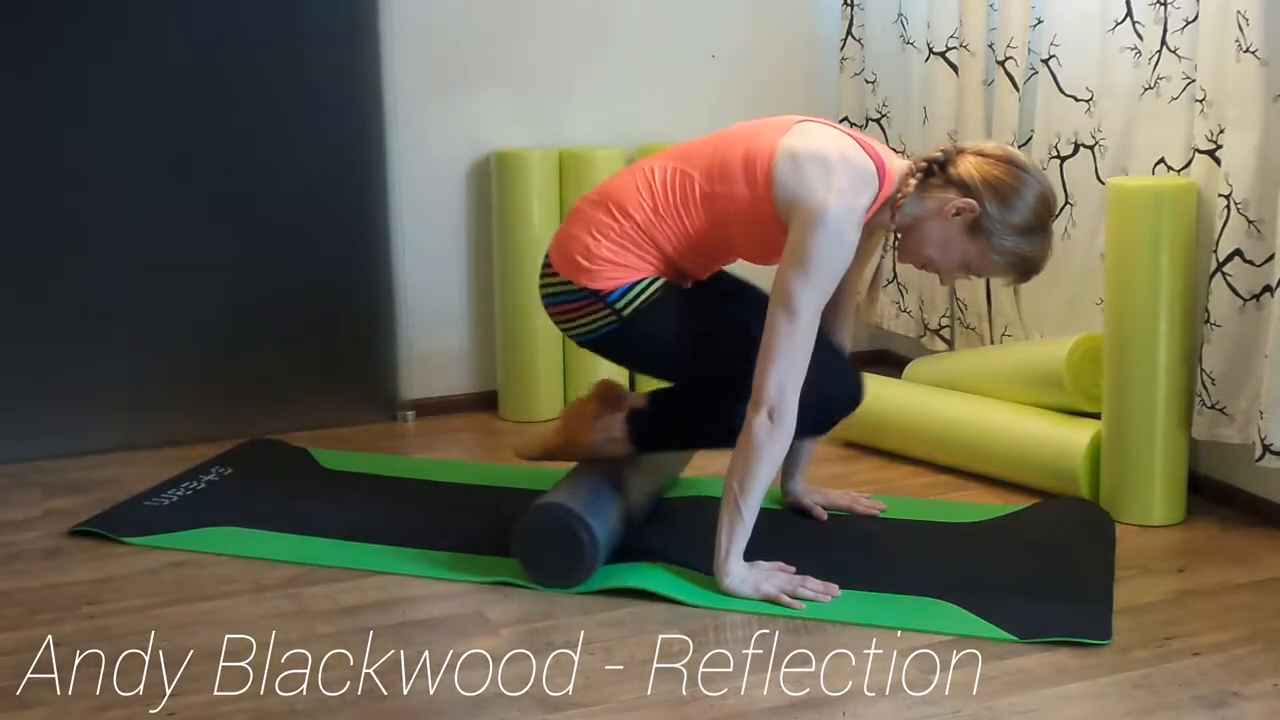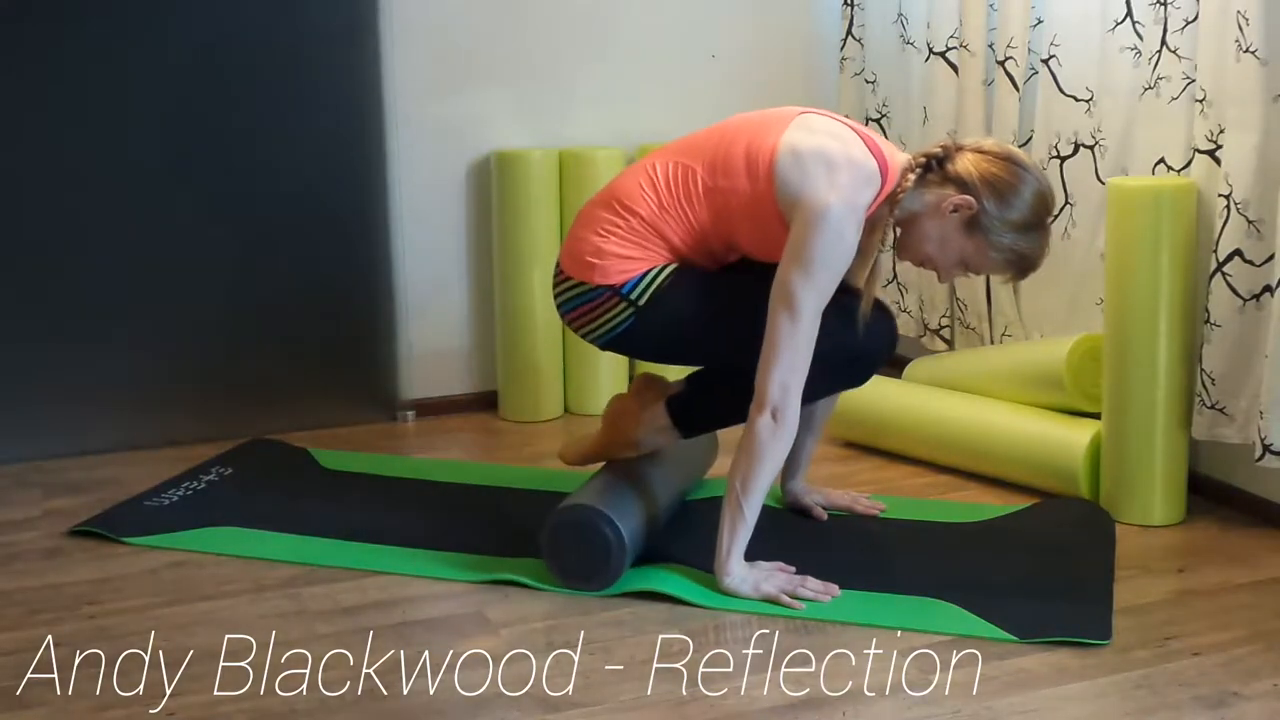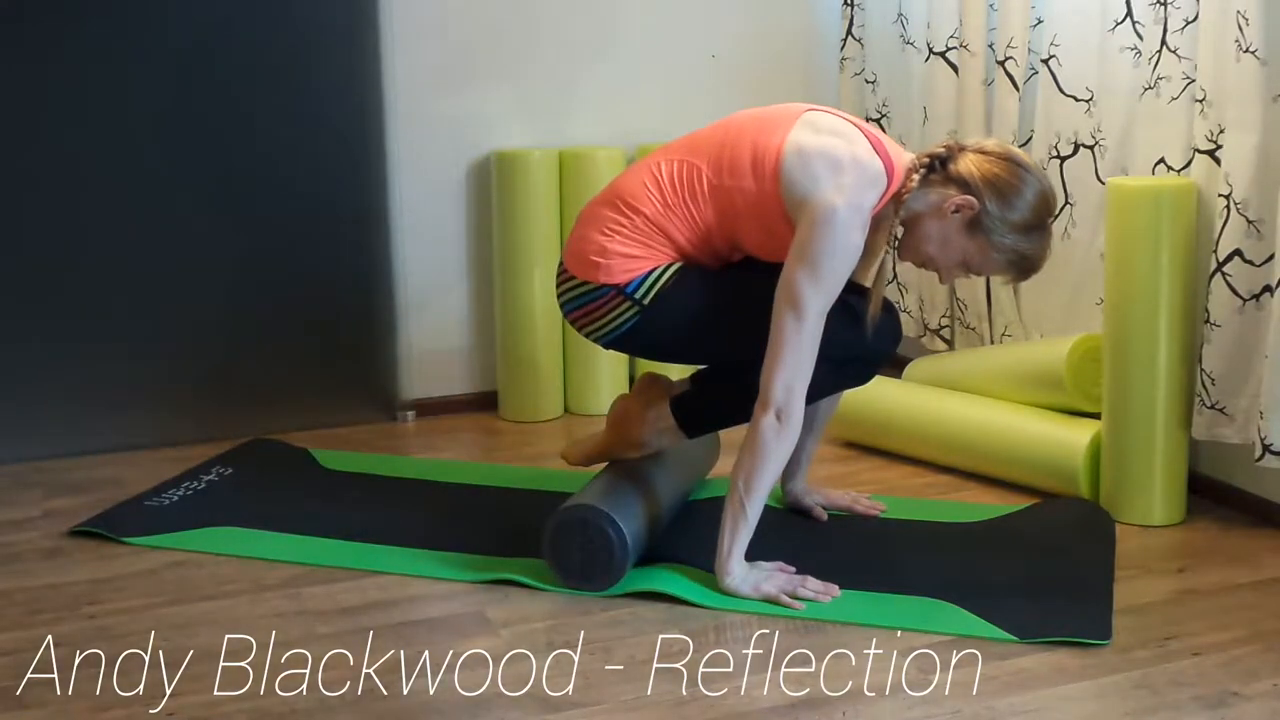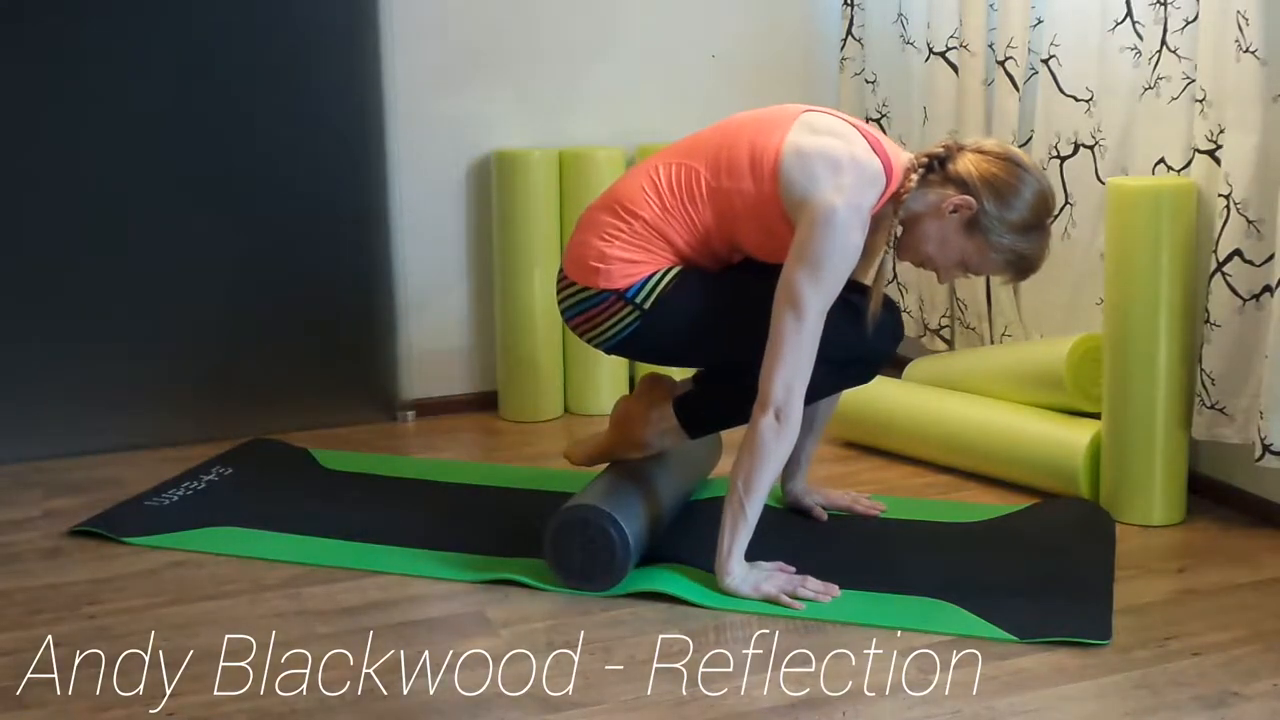
dt=0.2s
person 1, frame 1
left shoulder: (882, 186)
right shoulder: (838, 203)
left elbow: (832, 341)
right elbow: (772, 403)
left wrist: (793, 481)
right wrist: (729, 565)
left hip: (656, 259)
right hip: (600, 273)
left knee: (823, 374)
right knee: (828, 389)
left ankle: (624, 414)
right ankle: (612, 428)
person 1, frame 2
left shoulder: (883, 178)
right shoulder: (840, 200)
left elbow: (815, 358)
right elbow: (777, 396)
left wrist: (795, 480)
right wrist: (731, 565)
left hip: (655, 255)
right hip: (611, 276)
left knee: (832, 335)
right knee: (866, 338)
left ankle: (663, 403)
right ankle: (652, 418)
person 1, frame 3
left shoulder: (885, 178)
right shoulder: (845, 201)
left elbow: (824, 353)
right elbow: (780, 397)
left wrist: (794, 480)
right wrist: (731, 566)
left hip: (664, 253)
right hip: (616, 275)
left knee: (835, 334)
right knee: (868, 334)
left ankle: (665, 405)
right ankle: (657, 419)
person 1, frame 4
left shoulder: (888, 179)
right shoulder: (844, 201)
left elbow: (824, 353)
right elbow: (779, 397)
left wrist: (794, 481)
right wrist: (731, 566)
left hip: (658, 256)
right hip: (616, 281)
left knee: (849, 331)
right knee: (869, 332)
left ankle: (671, 404)
right ankle: (661, 421)
